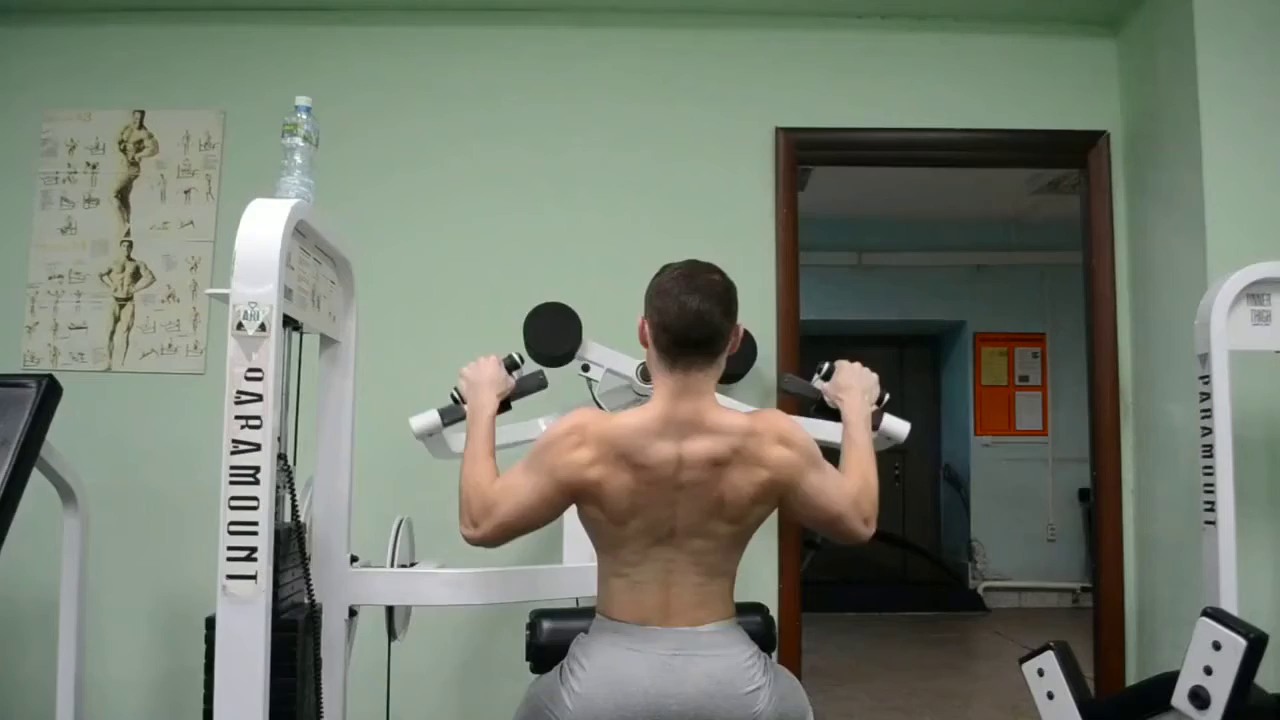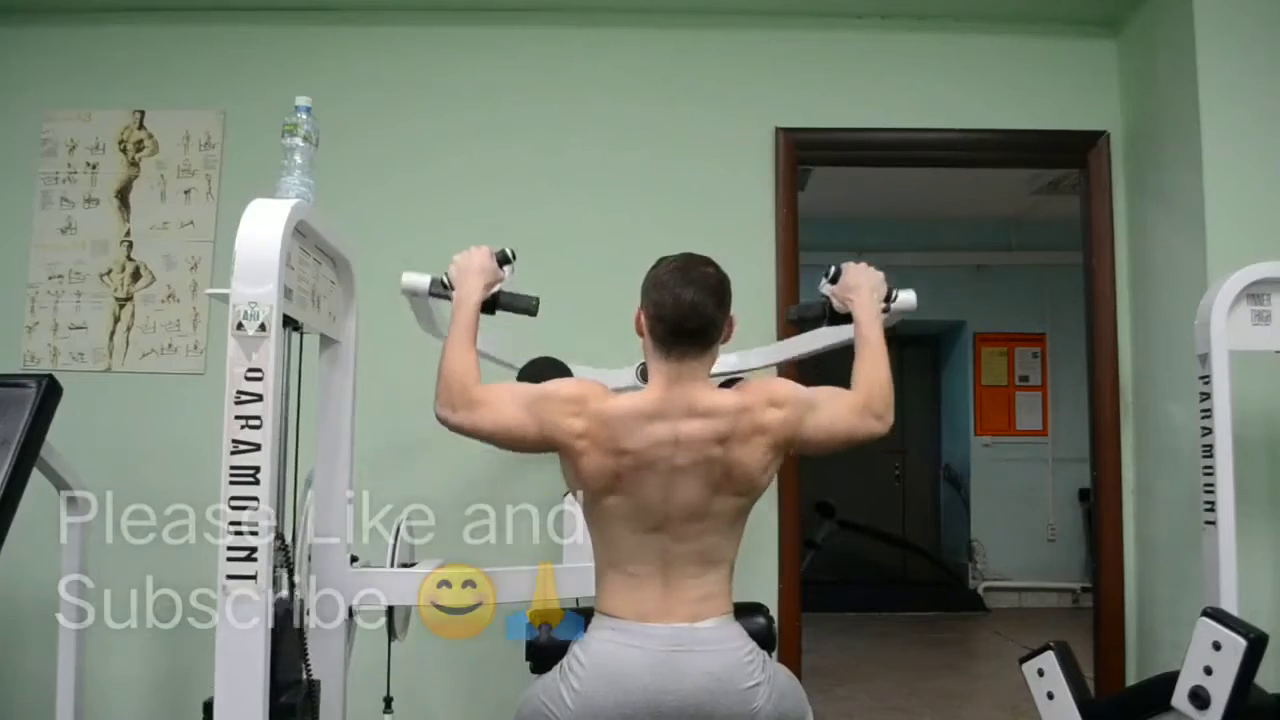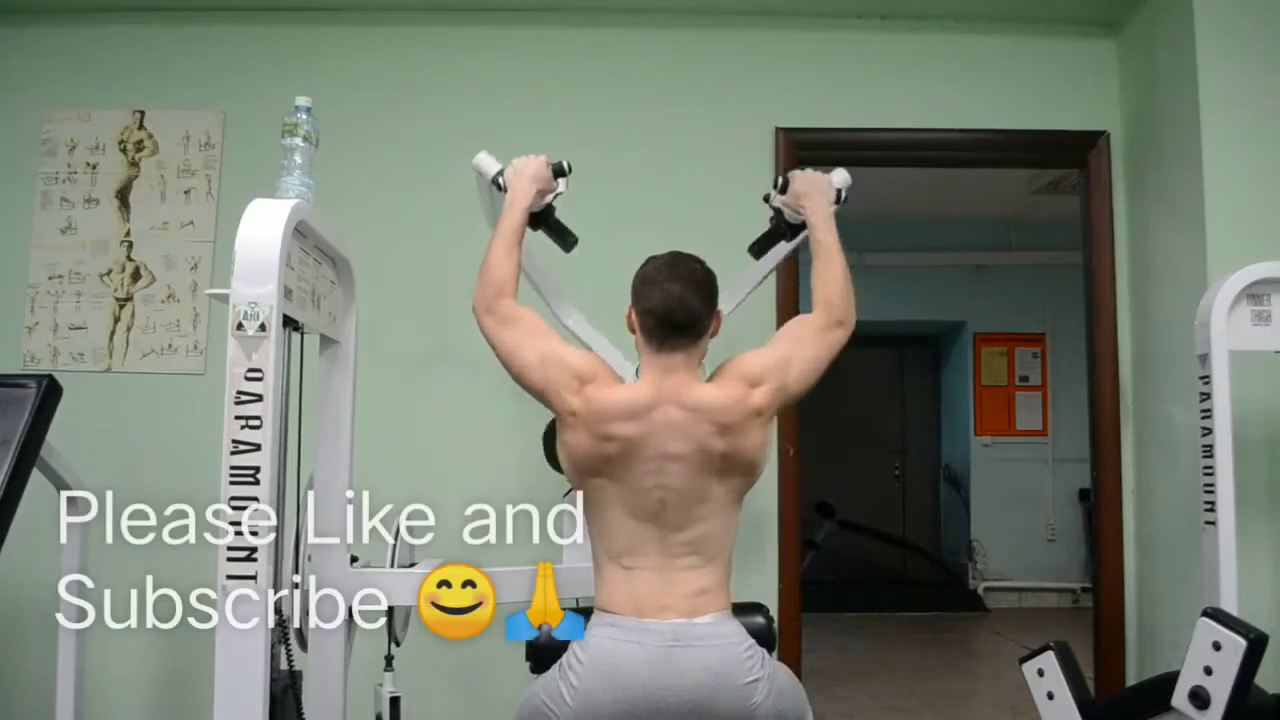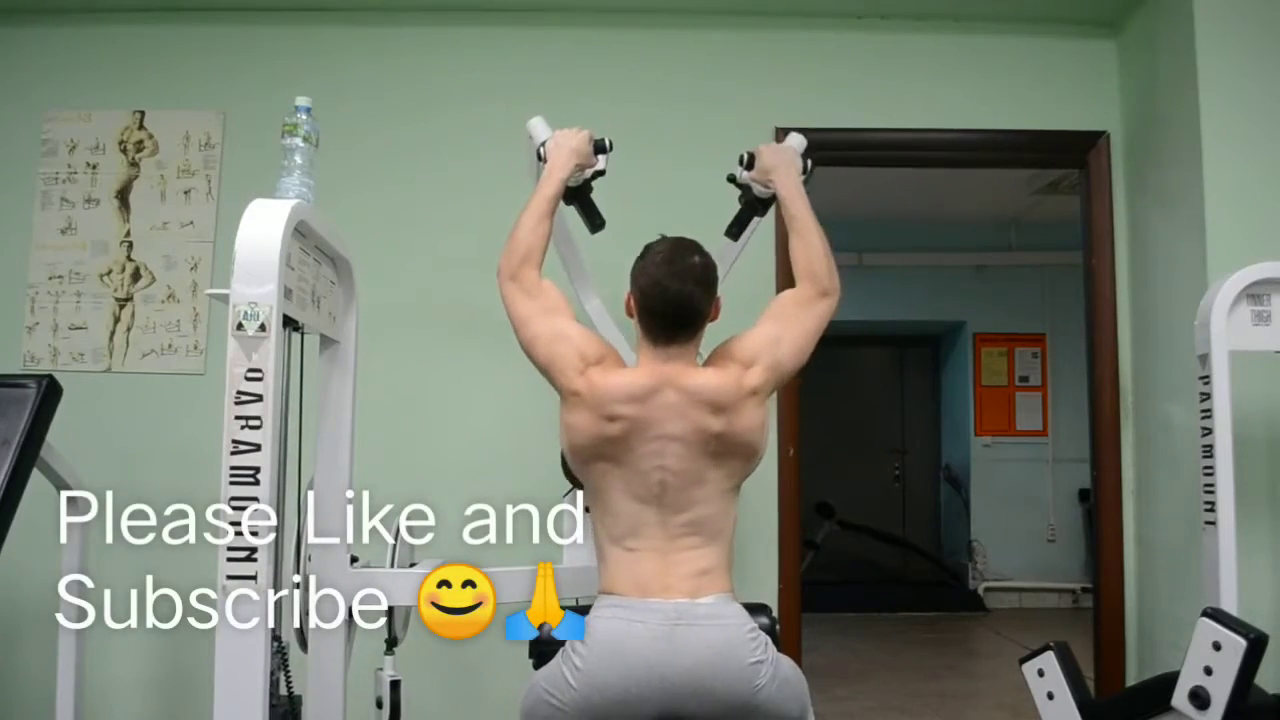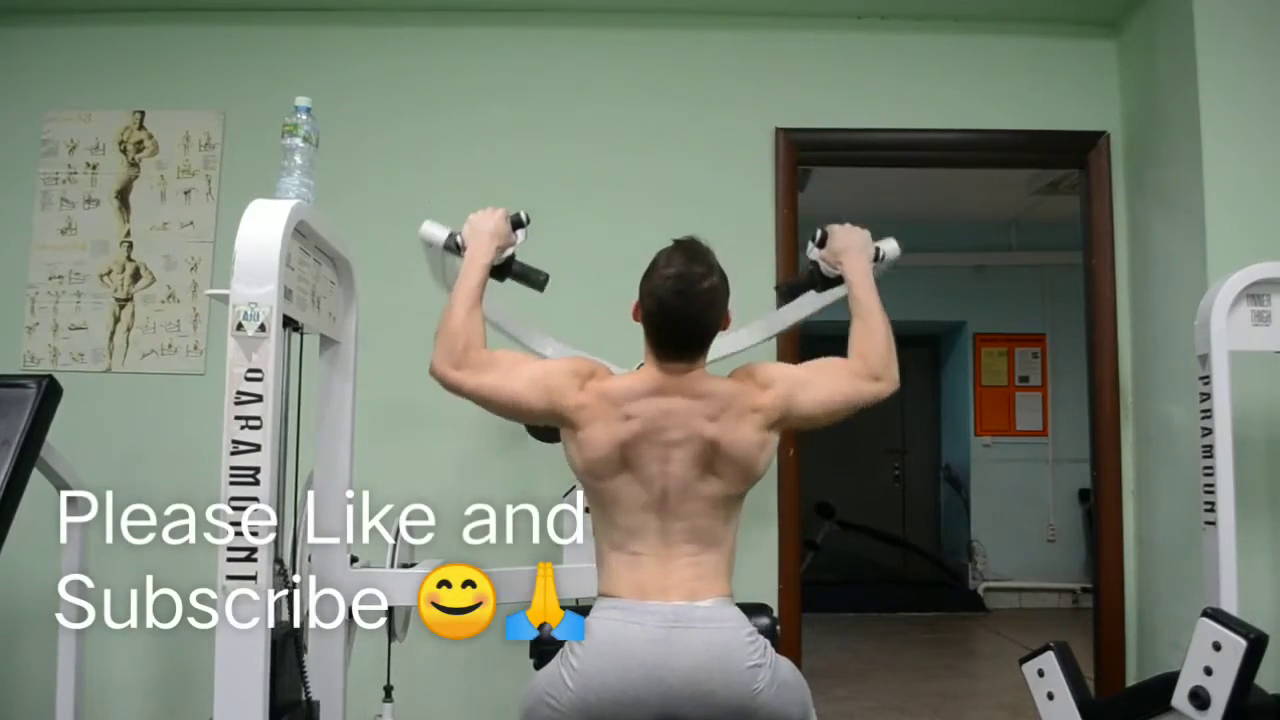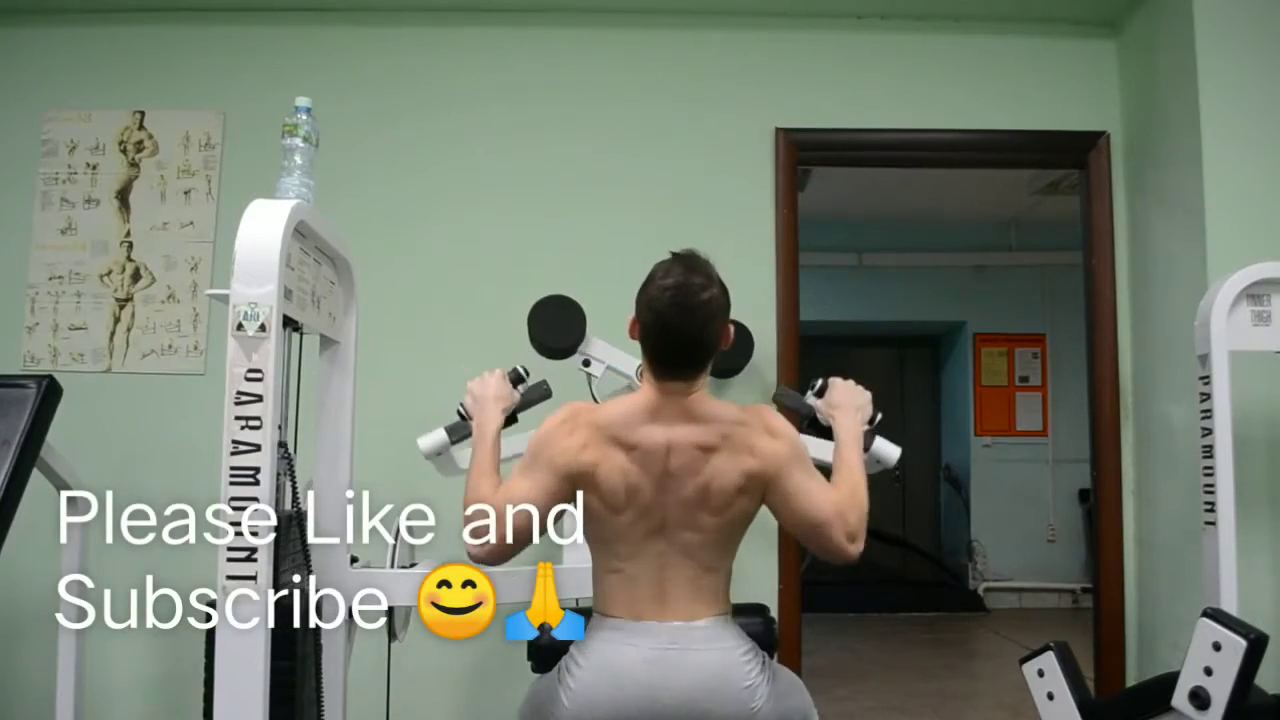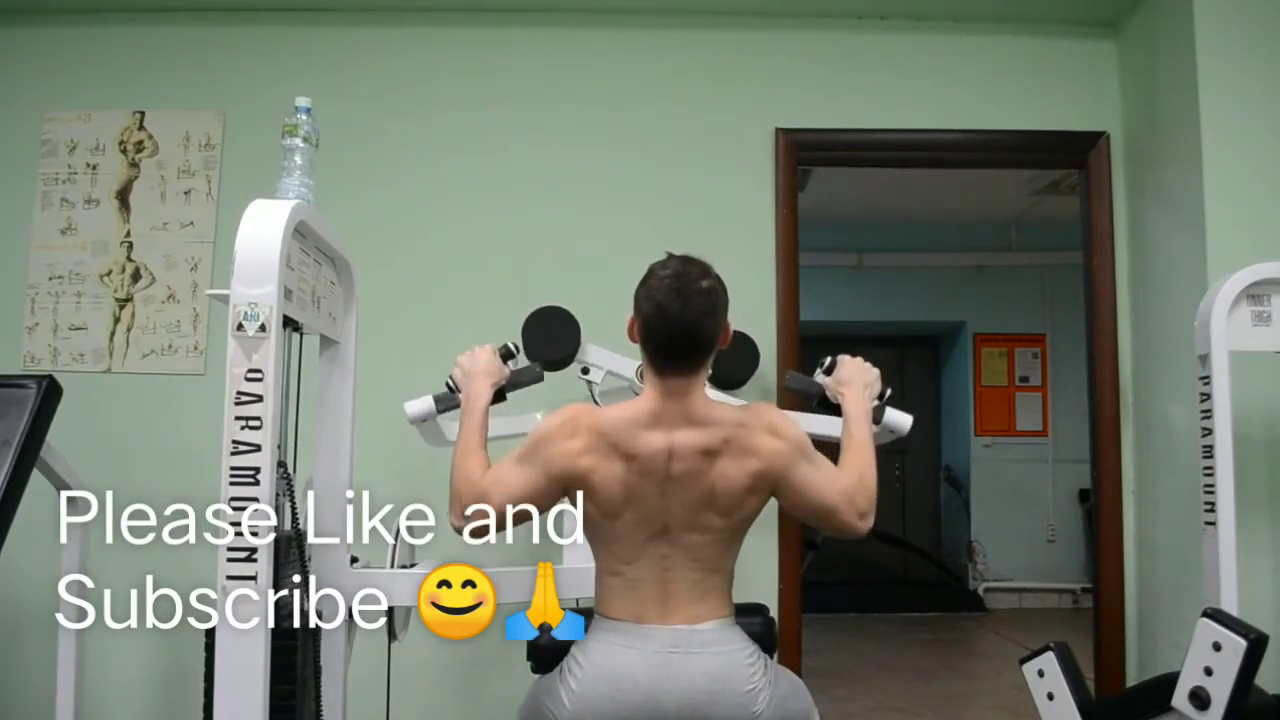
dt=0.5s
person 1, frame 1
left shoulder: (584, 442)
right shoulder: (773, 446)
left elbow: (479, 523)
right elbow: (859, 522)
left wrist: (482, 405)
right wrist: (857, 408)
left hip: (609, 678)
right hip: (726, 678)
person 1, frame 2
left shoulder: (580, 418)
right shoulder: (766, 417)
left elbow: (457, 407)
right elbow: (875, 414)
left wrist: (469, 291)
right wrist: (865, 305)
left hip: (610, 670)
right hip: (724, 669)
person 1, frame 3
left shoulder: (586, 403)
right shoulder: (746, 403)
left elbow: (493, 307)
right elbow: (834, 318)
left wrist: (519, 198)
right wrist: (817, 210)
left hip: (610, 665)
right hip: (721, 663)
person 1, frame 4
left shoulder: (589, 386)
right shoulder: (744, 386)
left elbow: (518, 276)
right elbow: (820, 289)
left wrist: (558, 170)
right wrist: (786, 183)
left hip: (613, 646)
right hip: (725, 645)
person 1, frame 5
left shoulder: (583, 398)
right shoulder: (759, 401)
left elbow: (457, 366)
right elbow: (877, 377)
left wrist: (478, 255)
right wrist: (857, 267)
left hip: (609, 651)
right hip: (723, 650)
person 1, frame 6
left shoulder: (576, 435)
right shoulder: (761, 438)
left elbow: (486, 545)
right elbow: (845, 542)
left wrist: (487, 423)
right wrist: (848, 429)
left hip: (605, 676)
right hip: (721, 674)
person 1, frame 7
left shoulder: (576, 437)
right shoulder: (763, 439)
left elbow: (468, 512)
right elbow: (856, 514)
left wrist: (476, 396)
right wrist: (858, 403)
left hip: (607, 675)
right hip: (723, 674)
